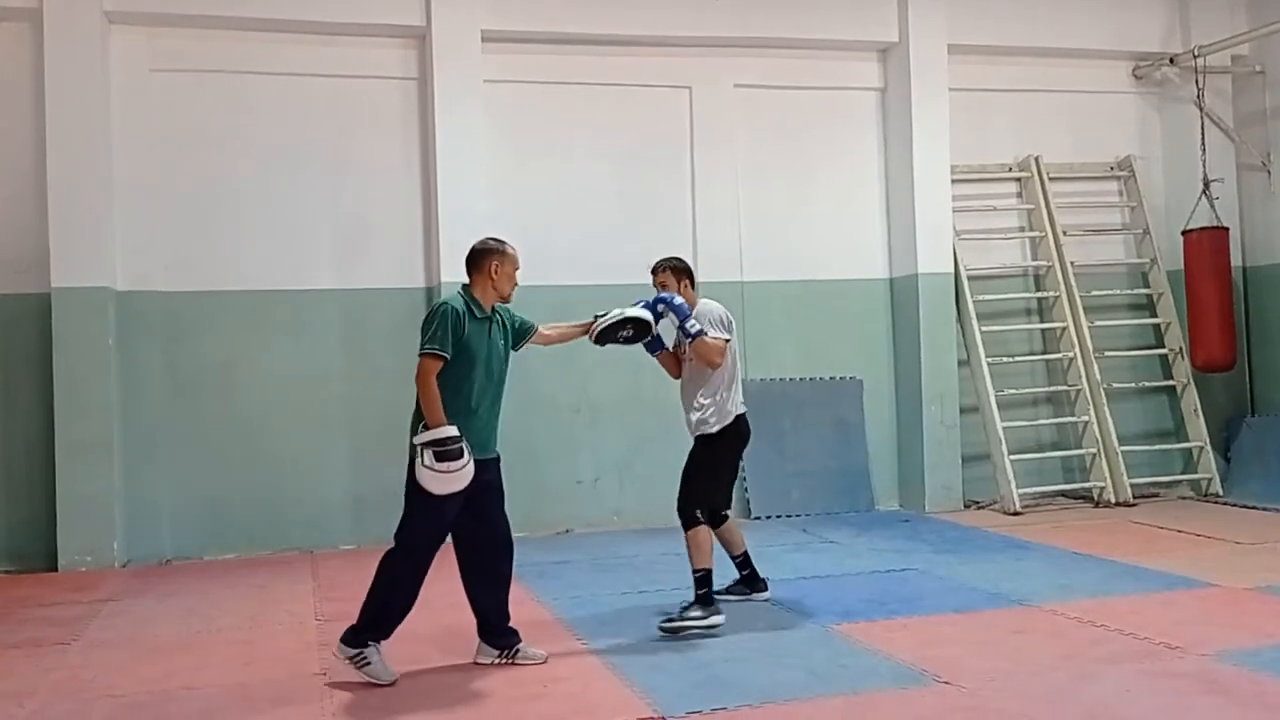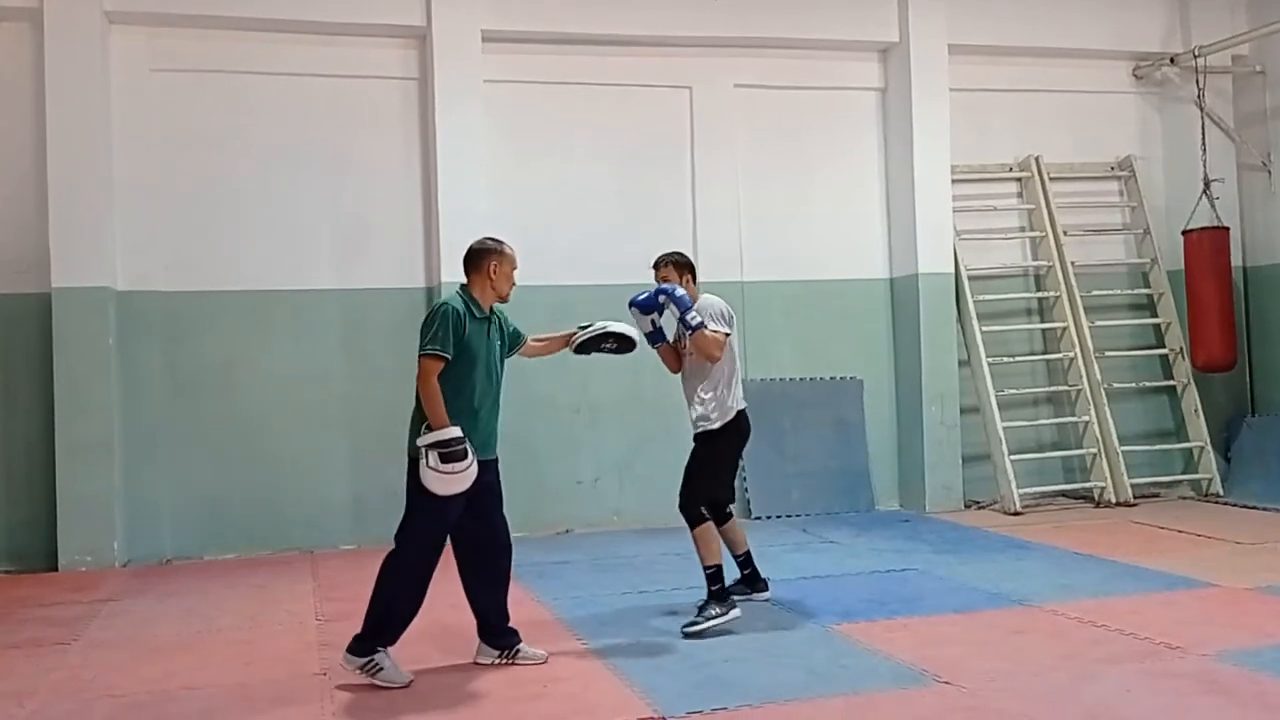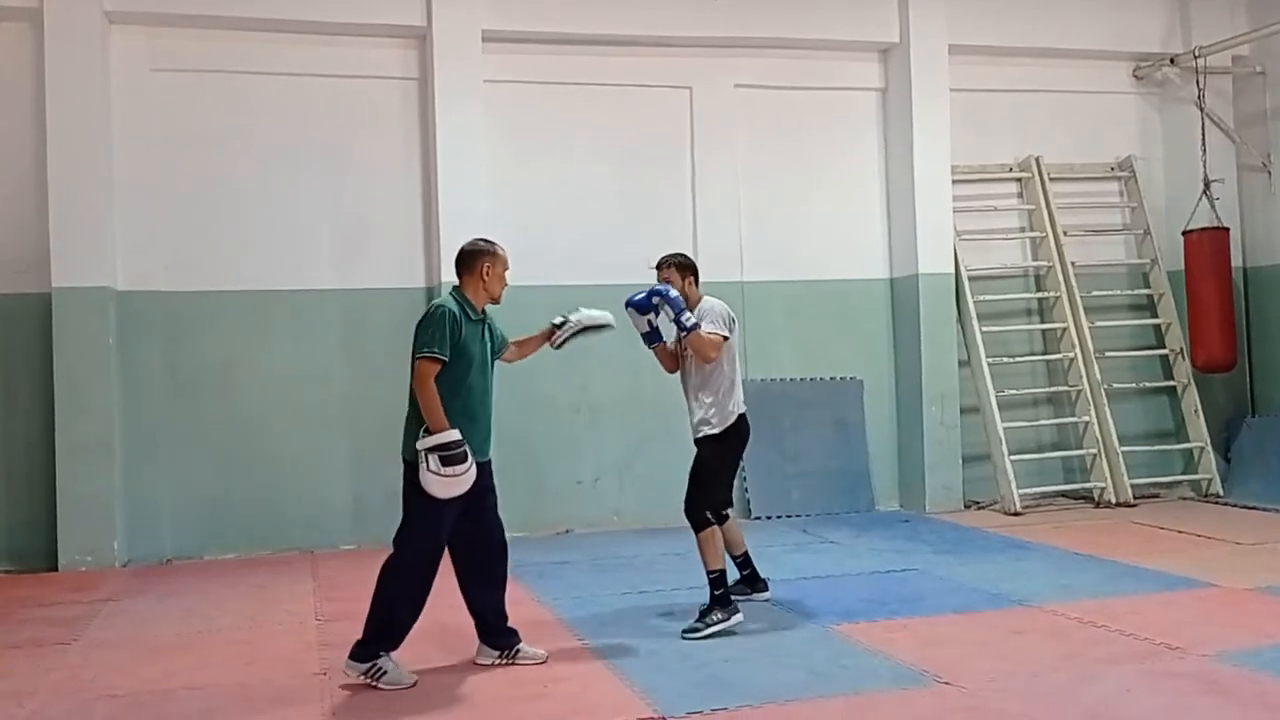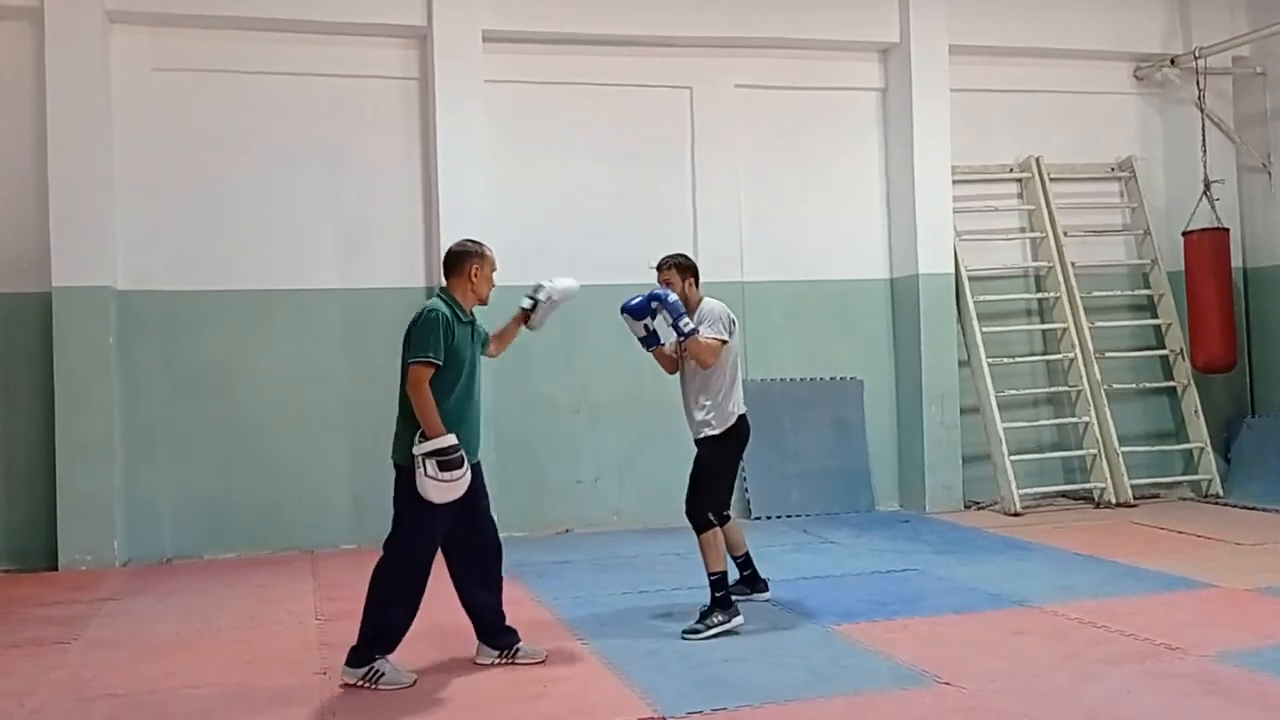
dt=0.1s
person 1, frame 1
left shoulder: (502, 320)
right shoulder: (449, 311)
left elbow: (543, 335)
right elbow: (426, 375)
left wrist: (592, 326)
left hip: (482, 456)
left knee: (492, 548)
right knee: (414, 548)
left ankle: (497, 640)
right ankle: (361, 640)
person 1, frame 2
left shoulder: (496, 322)
right shoulder: (449, 312)
left elbow: (530, 346)
right elbow: (427, 377)
left wrist: (578, 337)
right wrist: (444, 436)
left hip: (481, 457)
left knee: (491, 549)
right knee: (417, 551)
left ankle: (497, 640)
right ankle: (368, 649)
person 1, frame 3
left shoulder: (482, 320)
right shoulder: (445, 313)
left elbow: (510, 352)
right elbow: (423, 379)
left wrist: (552, 334)
right wrist: (445, 440)
left hip: (472, 458)
left knee: (486, 549)
right knee: (416, 554)
left ankle: (497, 641)
right ankle: (369, 655)
person 1, frame 4
left shoulder: (468, 320)
right shoulder: (435, 316)
left elbow: (491, 347)
right elbow: (417, 383)
left wrist: (523, 318)
right wrist: (440, 443)
left hip: (462, 459)
left knee: (481, 549)
right knee: (408, 557)
left ankle: (495, 640)
right ankle: (365, 658)
person 2, frame 1
left shoulder: (710, 312)
right shoulder: (689, 321)
left elbow: (716, 357)
right elbow: (677, 371)
left wrist: (685, 320)
right wrist: (651, 337)
left hip: (724, 426)
right hip: (712, 429)
left knee: (691, 506)
right knee: (713, 509)
left ankle: (703, 601)
right ankle: (751, 579)
person 2, frame 2
left shoulder: (711, 306)
right shoulder: (687, 316)
left elbow: (713, 351)
right elbow: (676, 365)
left wrist: (686, 312)
right wrist: (651, 328)
left hip: (724, 422)
right hip: (712, 425)
left knee: (694, 503)
right knee: (715, 507)
left ankle: (718, 598)
right ankle: (752, 579)
person 2, frame 3
left shoulder: (713, 309)
right shoulder: (688, 315)
left elbow: (709, 353)
right elbow: (673, 365)
left wrist: (680, 313)
right wrist: (648, 327)
left hip: (724, 426)
right hip: (711, 428)
left knee: (699, 508)
right knee: (714, 509)
left ankle: (722, 604)
right ankle: (751, 580)
person 2, frame 4
left shoulder: (714, 311)
right shoulder: (688, 317)
left elbow: (707, 358)
right elbow: (673, 365)
left wrist: (679, 319)
right wrist: (645, 332)
left hip: (724, 427)
right hip: (710, 429)
left knee: (700, 510)
right knee: (714, 510)
left ankle: (722, 606)
right ankle: (752, 580)
